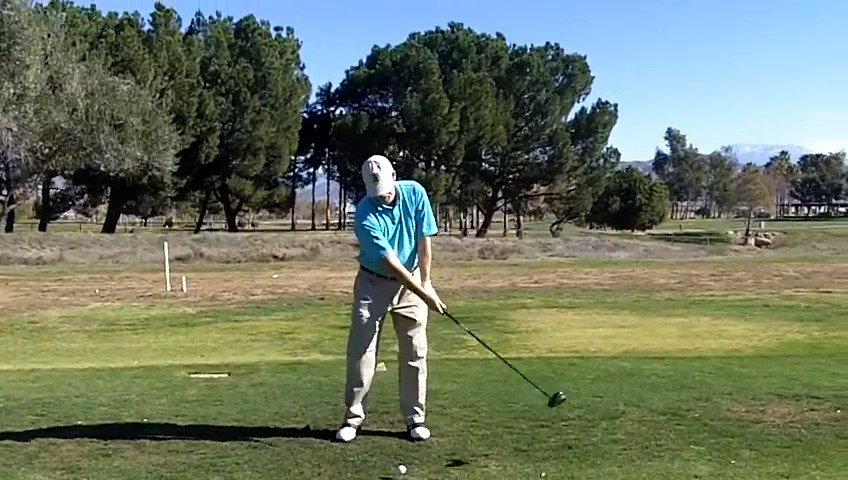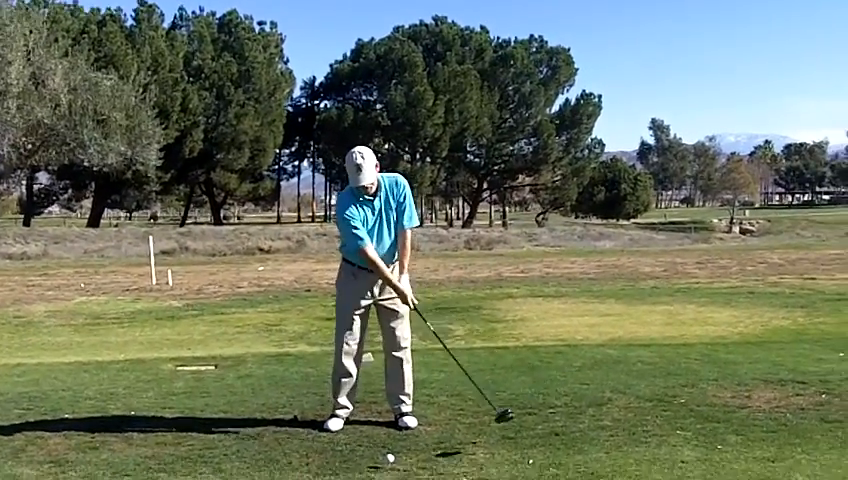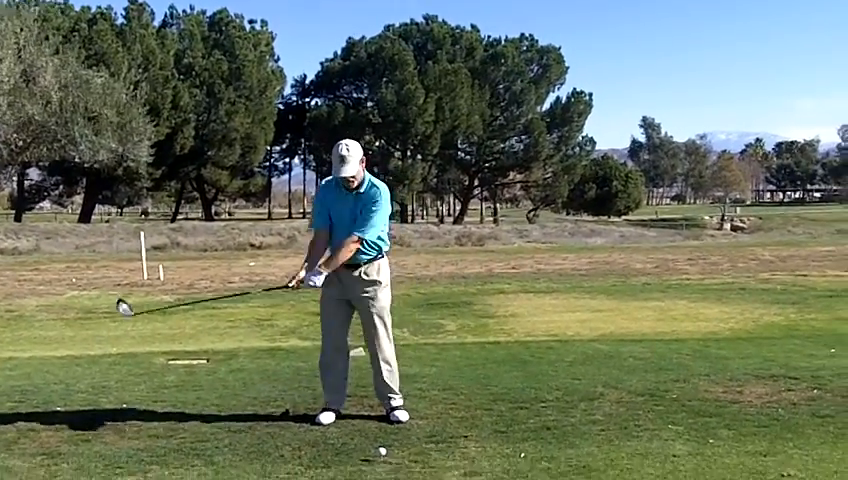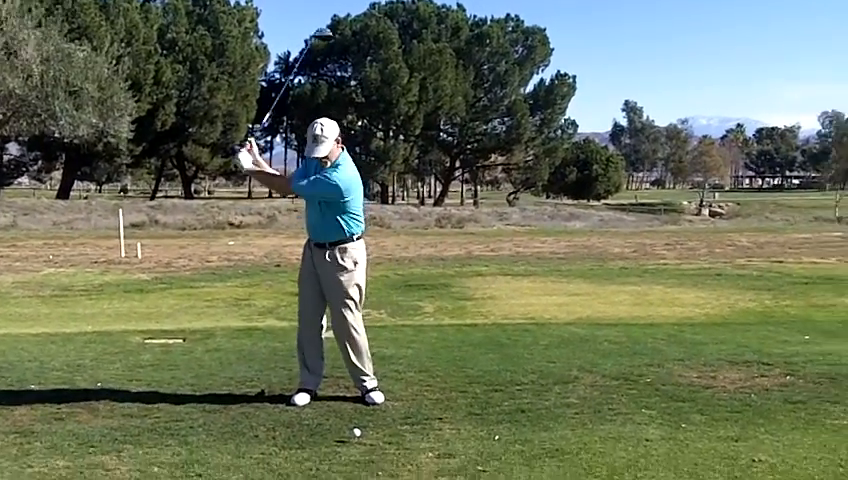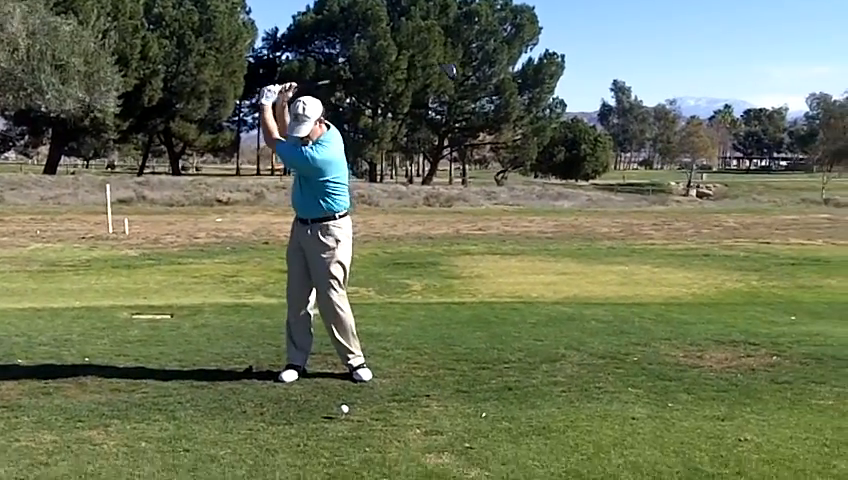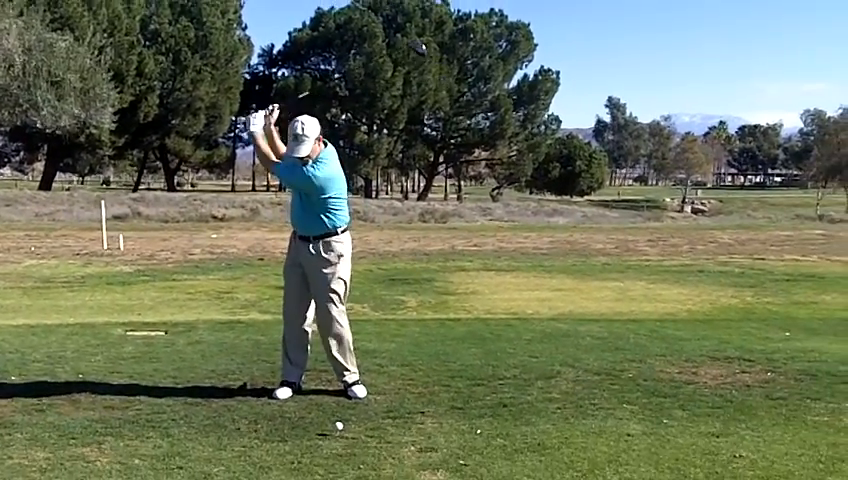
dt=0.3s
person 1, frame 1
left shoulder: (415, 192)
right shoulder: (365, 214)
left elbow: (424, 240)
right elbow: (389, 260)
left wrist: (426, 282)
right wrist: (423, 294)
left hip: (412, 280)
right hip: (373, 283)
left knee: (414, 353)
right knee: (361, 352)
left ankle: (414, 418)
right ankle: (353, 417)
person 1, frame 2
left shoulder: (399, 186)
right shoulder: (346, 203)
left elbow: (405, 234)
right elbow: (365, 252)
left wrist: (402, 276)
right wrist: (396, 287)
left hip: (392, 272)
right hip: (355, 275)
left knee: (399, 343)
right knee: (348, 345)
left ankle: (402, 407)
right ankle: (341, 408)
person 1, frame 3
left shoulder: (378, 193)
right shoulder: (326, 189)
left elbow: (353, 241)
right elbow: (321, 235)
left wrist: (321, 270)
right wrist: (307, 267)
left hip: (371, 270)
right hip: (333, 270)
left knee: (379, 339)
right knee: (332, 340)
left ankle: (393, 402)
right ankle: (332, 403)
person 1, frame 4
left shoulder: (338, 178)
right shoulder: (318, 161)
left elbow: (288, 187)
right elbow: (290, 180)
left wrist: (253, 171)
right wrist: (258, 163)
left hip: (343, 254)
right hip: (314, 249)
left knee: (346, 320)
right knee: (309, 320)
left ankle: (367, 383)
right ankle: (308, 384)
person 1, frame 5
left shoulder: (315, 156)
right shoulder: (328, 132)
left elbow: (274, 142)
right elbow: (286, 139)
left wrist: (264, 107)
right wrist: (281, 103)
left hip: (329, 231)
right hip: (302, 226)
left knee: (331, 298)
right knee: (297, 297)
left ankle: (355, 360)
right ankle: (296, 361)
person 1, frame 6
left shoulder: (318, 172)
right shoulder: (314, 150)
left elbow: (271, 164)
right elbow: (282, 158)
left wrist: (257, 132)
right wrist: (268, 127)
left hip: (329, 247)
right hip: (299, 243)
left knee: (330, 315)
right knee: (294, 313)
left ankle: (350, 377)
right ankle: (292, 377)
